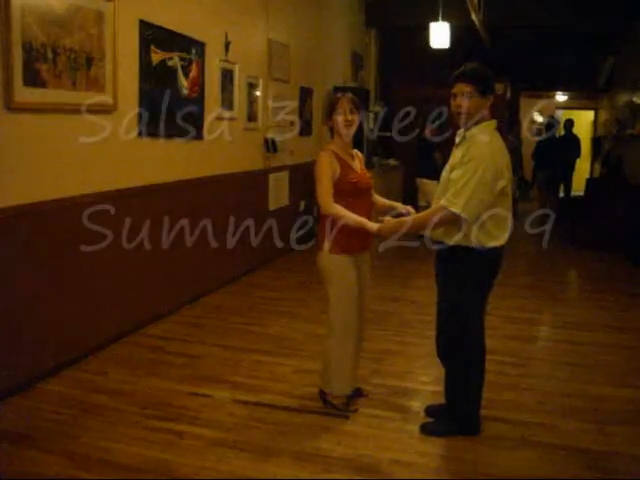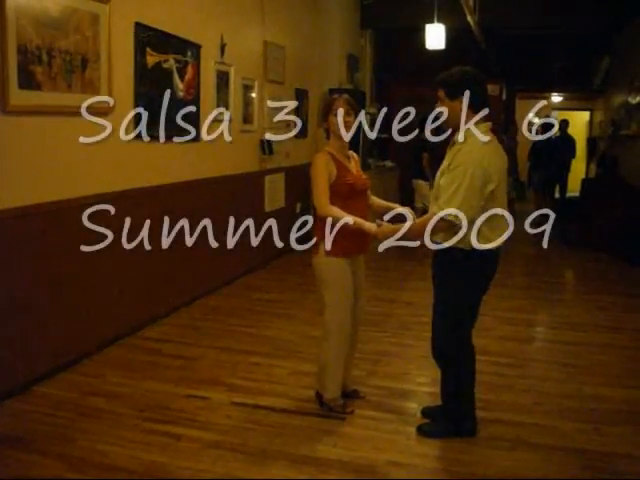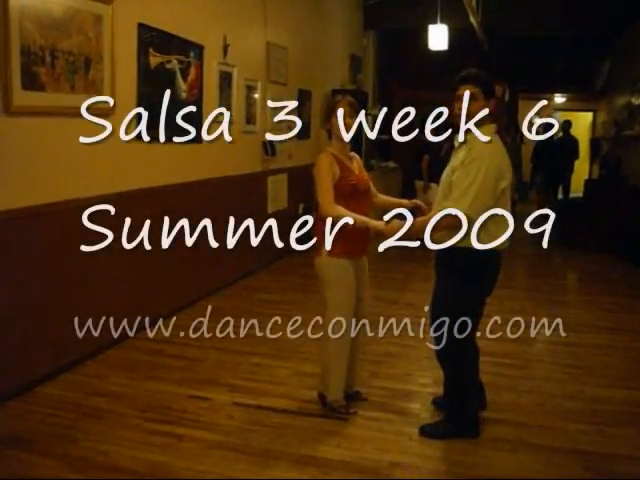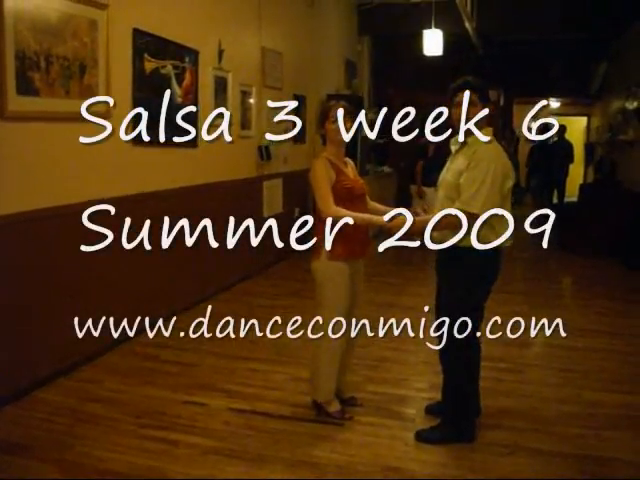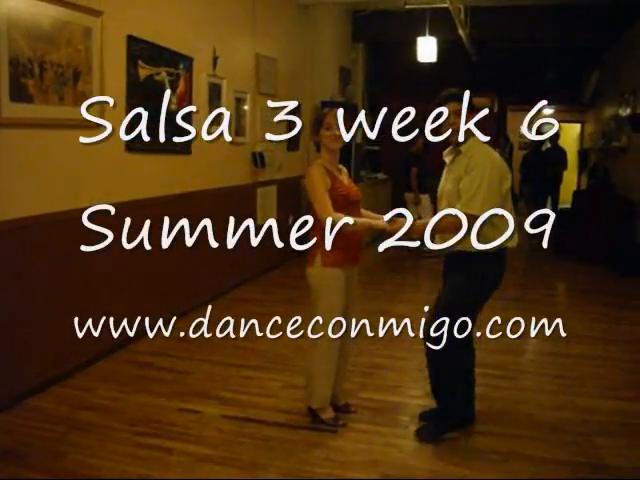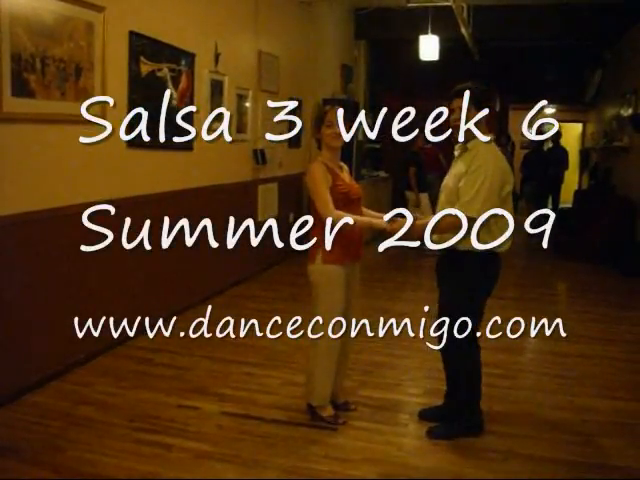
dt=0.4s
person 1, frame 1
left shoulder: (484, 150)
right shoulder: (469, 140)
left elbow: (452, 212)
left wrist: (401, 226)
right wrist: (413, 219)
left hip: (469, 257)
right hip: (459, 253)
left knee: (459, 338)
right knee: (454, 336)
left ankle: (463, 418)
right ankle: (458, 404)
person 1, frame 2
left shoulder: (472, 154)
right shoulder: (479, 142)
left elbow: (447, 220)
left wrist: (397, 232)
right wrist: (418, 219)
left hip: (465, 259)
right hip: (465, 254)
left knee: (450, 339)
right knee: (448, 336)
left ankle: (459, 419)
right ankle: (454, 405)
person 1, frame 3
left shoulder: (486, 153)
right shoulder: (469, 145)
left elbow: (457, 216)
left wrist: (408, 229)
right wrist: (425, 214)
left hip: (471, 259)
right hip: (460, 255)
left knee: (453, 337)
right knee: (451, 333)
left ankle: (463, 419)
right ankle: (469, 397)
person 1, frame 4
left shoulder: (487, 155)
right shoulder: (462, 149)
left elbow: (467, 215)
left wrist: (416, 226)
right wrist: (423, 221)
left hip: (473, 258)
right hip: (455, 254)
left knee: (457, 338)
right knee: (454, 334)
left ankle: (458, 423)
right ankle: (460, 403)
person 1, frame 5
left shoulder: (483, 159)
right shoulder: (454, 157)
left elbow: (467, 217)
left wrist: (419, 228)
right wrist: (424, 228)
left hip: (481, 260)
right hip: (461, 256)
left knee: (439, 332)
right knee: (454, 333)
left ankle: (453, 411)
right ankle: (455, 406)
person 1, frame 6
left shoulder: (487, 159)
right shoulder: (465, 153)
left elbow: (462, 219)
left wrist: (416, 227)
right wrist: (424, 217)
left hip: (473, 261)
right hip: (457, 256)
left knee: (459, 339)
right knee: (452, 337)
left ankle: (467, 417)
right ankle: (455, 404)
person 2, frame 1
left shoulder: (358, 156)
right shoulder: (327, 158)
left elbow: (369, 197)
right elbow: (327, 206)
left wrist: (396, 207)
right wrist: (369, 224)
left hip: (359, 248)
right hip: (336, 248)
left knee: (357, 317)
right knee: (343, 318)
left ankle: (346, 381)
right ankle: (332, 389)
person 2, frame 2
left shoulder: (354, 157)
right shoulder: (323, 159)
left elbow: (366, 199)
right elbow: (323, 207)
left wrist: (395, 208)
right wrist: (366, 225)
left hip: (354, 250)
right hip: (331, 250)
left knee: (352, 319)
right knee: (338, 321)
left ankle: (342, 382)
right ankle: (327, 391)
person 2, frame 3
left shoulder: (356, 159)
right shoulder: (326, 160)
left elbow: (372, 197)
right elbow: (328, 208)
left wrist: (405, 203)
right wrist: (374, 224)
left hip: (357, 251)
right hip: (334, 251)
left knee: (356, 319)
right knee: (339, 321)
left ankle: (347, 384)
right ankle: (331, 392)
person 2, frame 4
left shoulder: (350, 163)
right shoulder: (321, 165)
left elbow: (364, 203)
right elbow: (329, 211)
left wrist: (393, 212)
right wrist: (379, 222)
left hip: (353, 254)
right hip: (331, 255)
left knee: (348, 324)
right knee: (331, 325)
left ankle: (339, 388)
right ankle: (323, 396)
person 2, frame 5
left shoulder: (343, 170)
right shoulder: (316, 172)
right elbow: (328, 217)
left wrist: (386, 219)
right wrist: (378, 225)
left hip: (347, 260)
right hip: (326, 261)
left knee: (343, 330)
right knee: (327, 331)
left ankle: (335, 395)
right ankle: (318, 403)
person 2, frame 6
left shoulder: (344, 168)
right shoulder: (317, 169)
right elbow: (330, 214)
left wrist: (386, 217)
right wrist: (376, 224)
left hip: (348, 257)
right hip: (327, 258)
left knee: (342, 328)
right knee: (326, 329)
left ankle: (335, 392)
right ankle: (318, 400)
